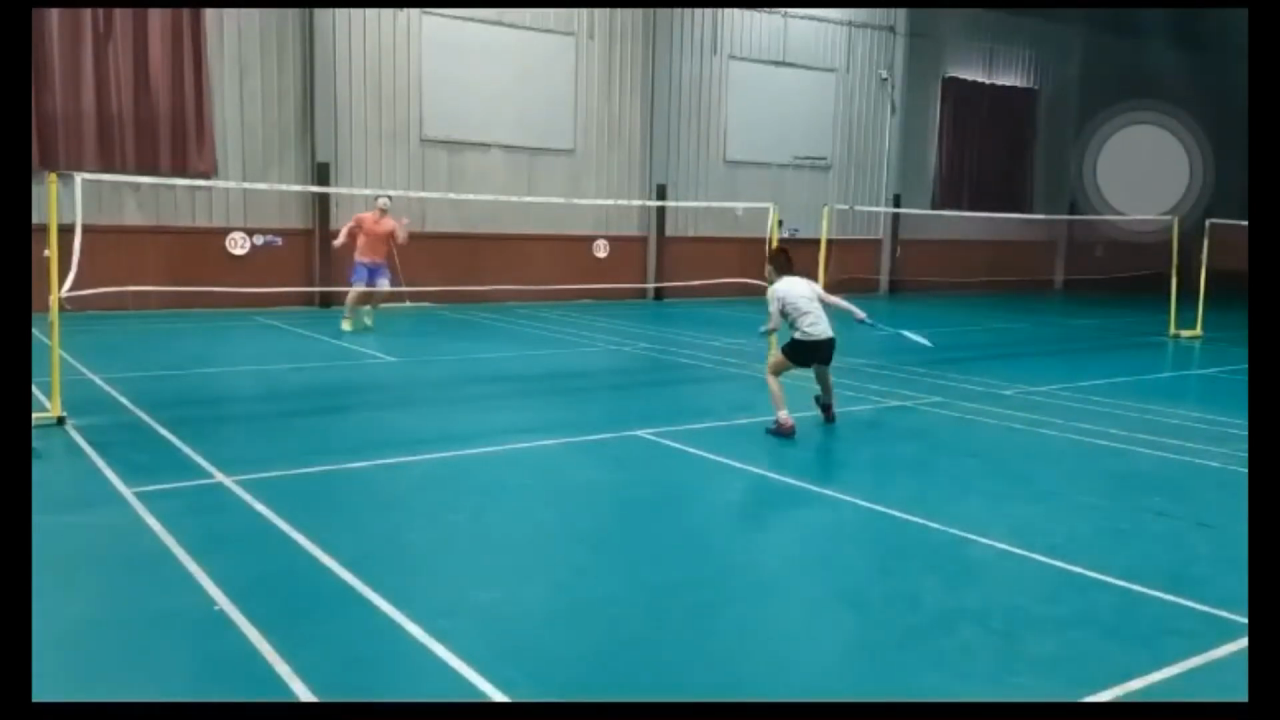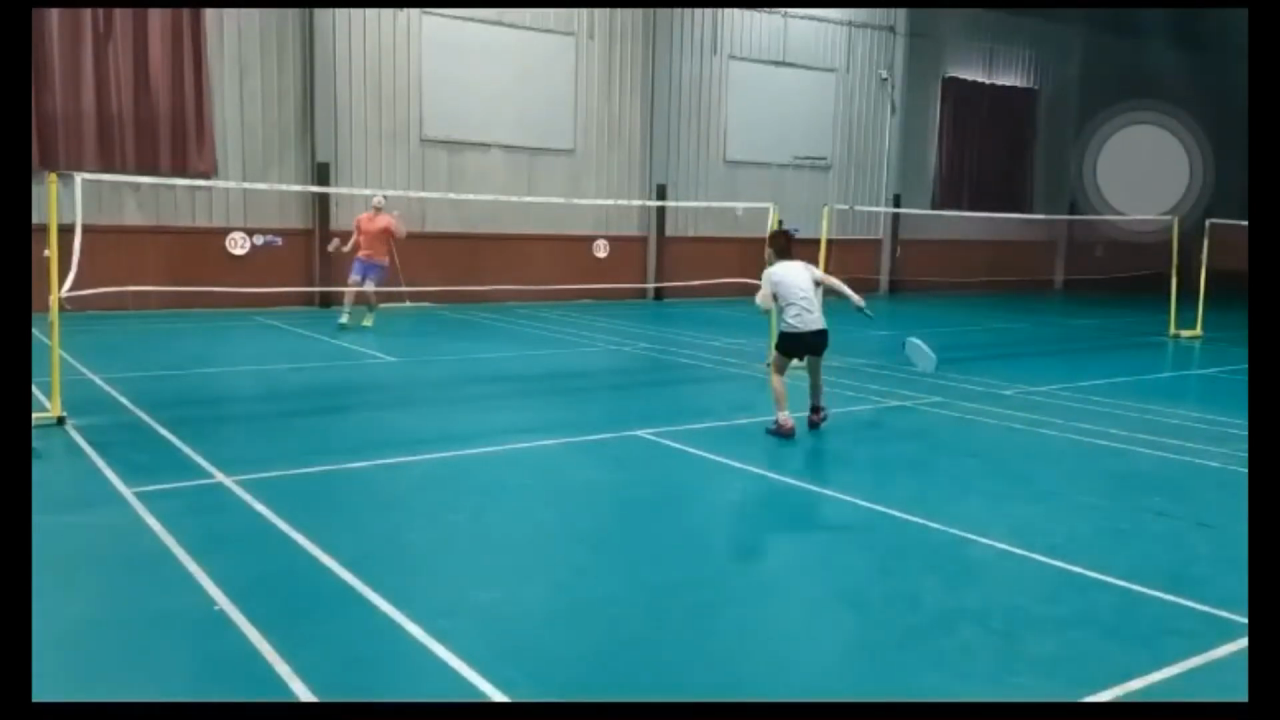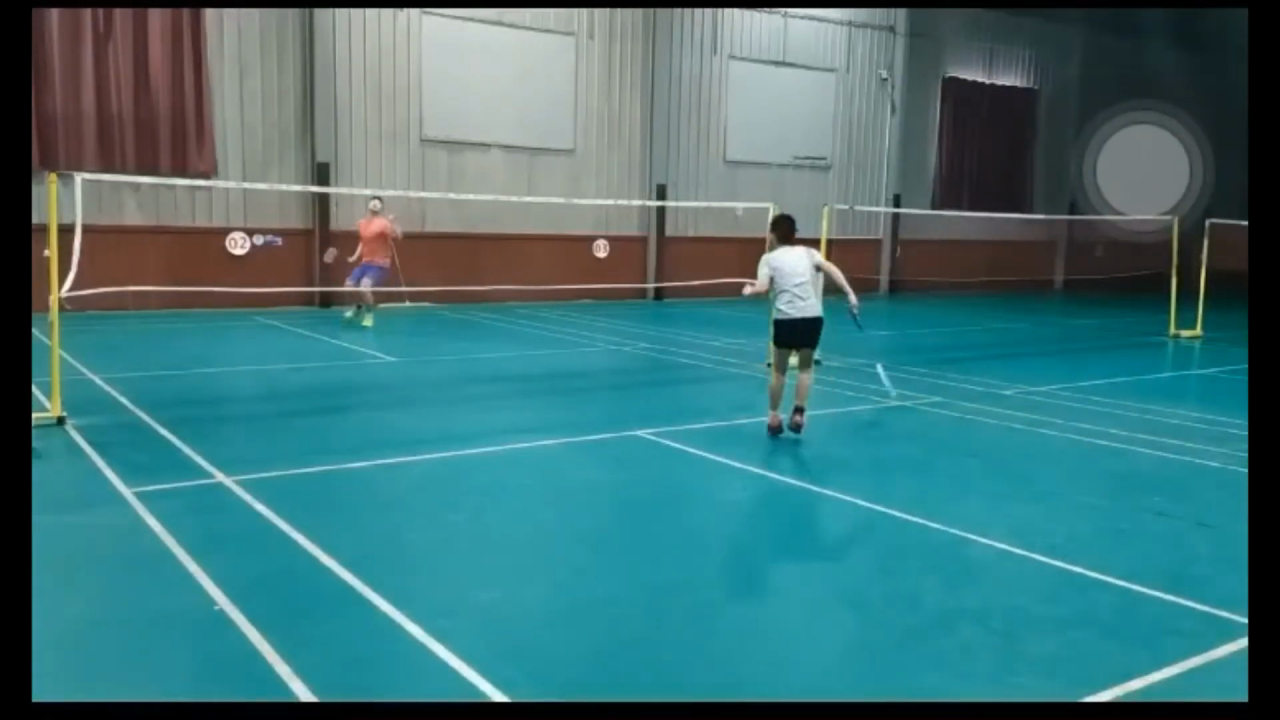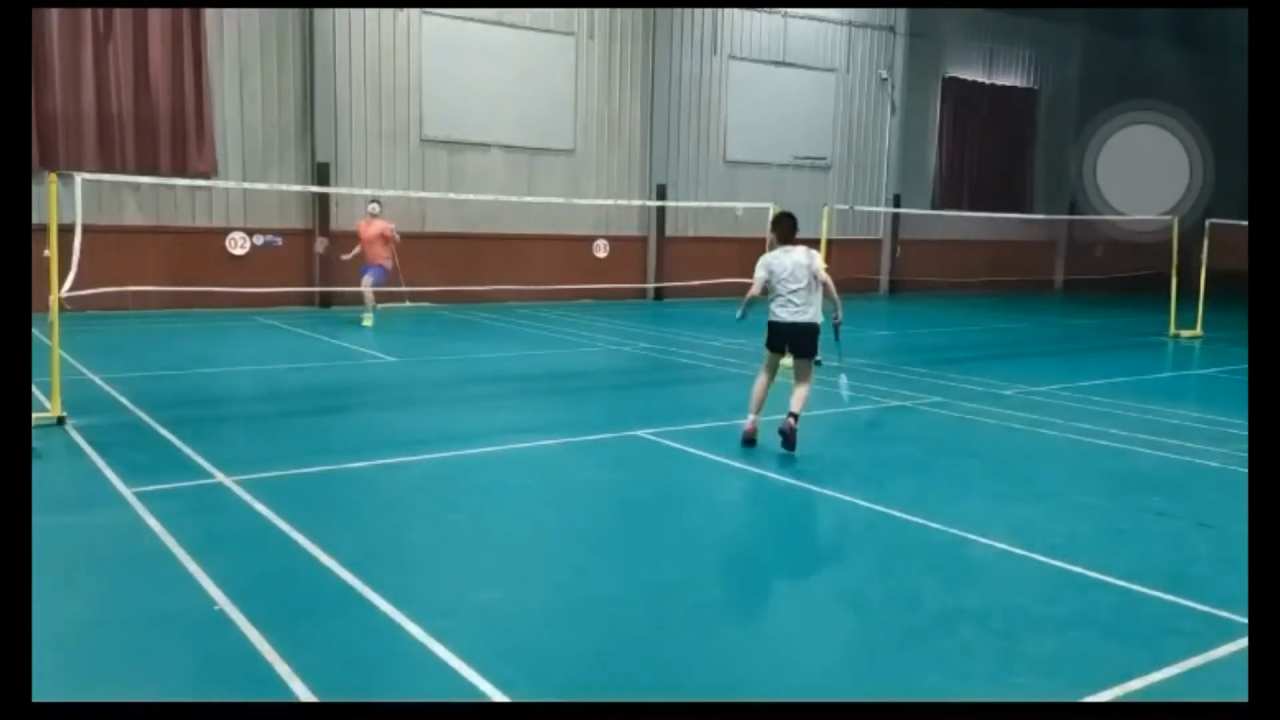
dt=0.1s
person 1, frame 1
left shoulder: (774, 290)
right shoulder: (805, 282)
left elbow: (775, 325)
right elbow: (830, 298)
left wrist: (765, 329)
right wrist: (856, 311)
left hip: (805, 340)
right hip: (827, 339)
left knee: (772, 371)
right knee: (821, 370)
left ankle: (784, 422)
right ankle: (827, 408)
person 1, frame 2
left shoulder: (770, 273)
right shoulder: (804, 267)
right elbow: (829, 281)
left wrist: (761, 299)
right wrist: (854, 297)
left hip: (792, 331)
right hip: (818, 329)
left knee: (776, 371)
right knee: (814, 371)
left ankle: (784, 422)
right ankle: (816, 412)
person 1, frame 3
left shoulder: (769, 258)
right shoulder: (808, 253)
left elbow: (762, 288)
right elbow: (830, 268)
left wrist: (749, 290)
right wrist: (850, 294)
left hip: (785, 318)
right hip: (813, 318)
left knee: (779, 370)
right knee: (805, 368)
left ankle: (774, 419)
right ankle: (798, 415)
person 1, frame 4
left shoulder: (767, 259)
right shoulder: (810, 254)
left elbow: (755, 292)
right elbow: (824, 280)
left wrist: (743, 308)
right wrist: (838, 308)
left hip: (779, 323)
right hip: (808, 324)
left knee: (767, 374)
right knee: (803, 382)
left ankle: (751, 425)
right ankle: (790, 420)
